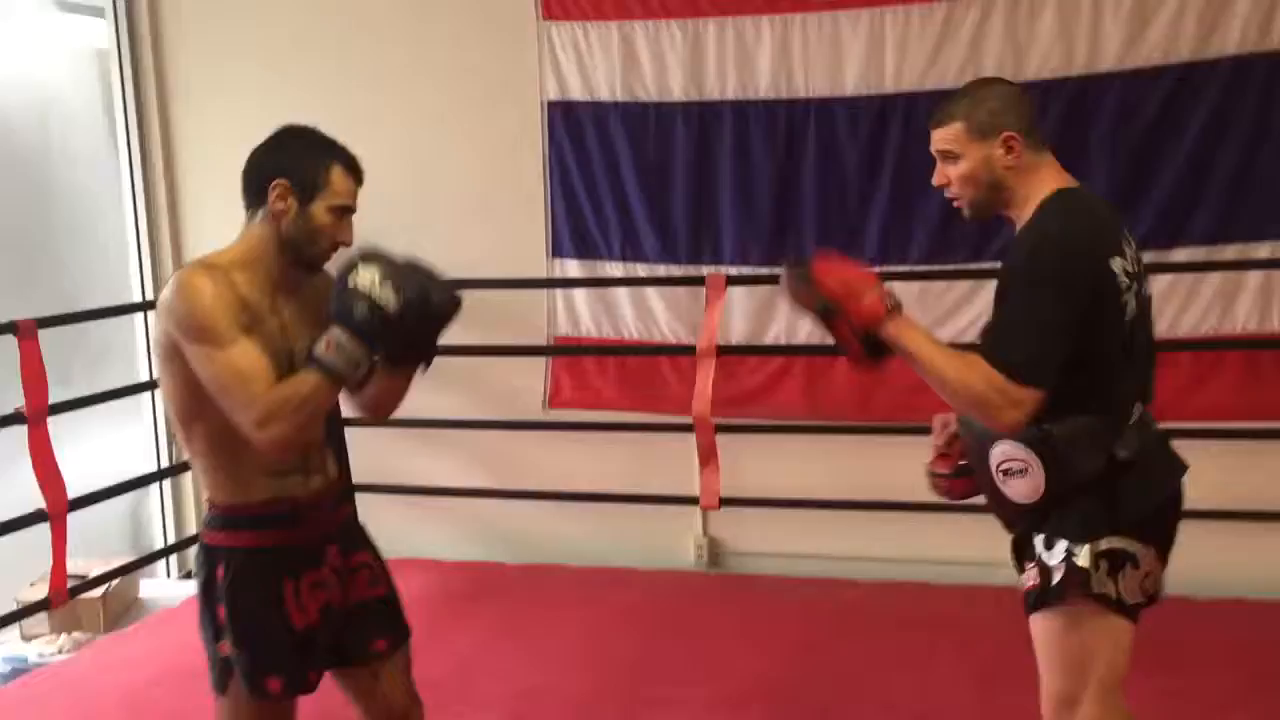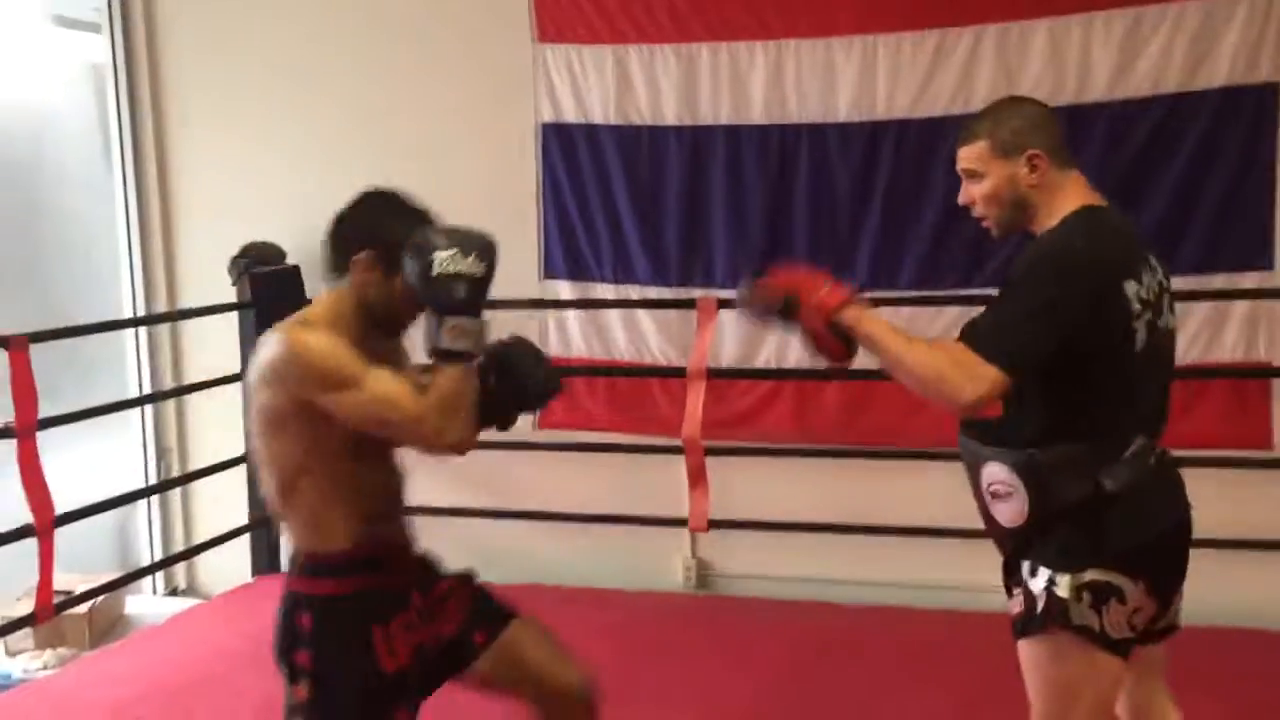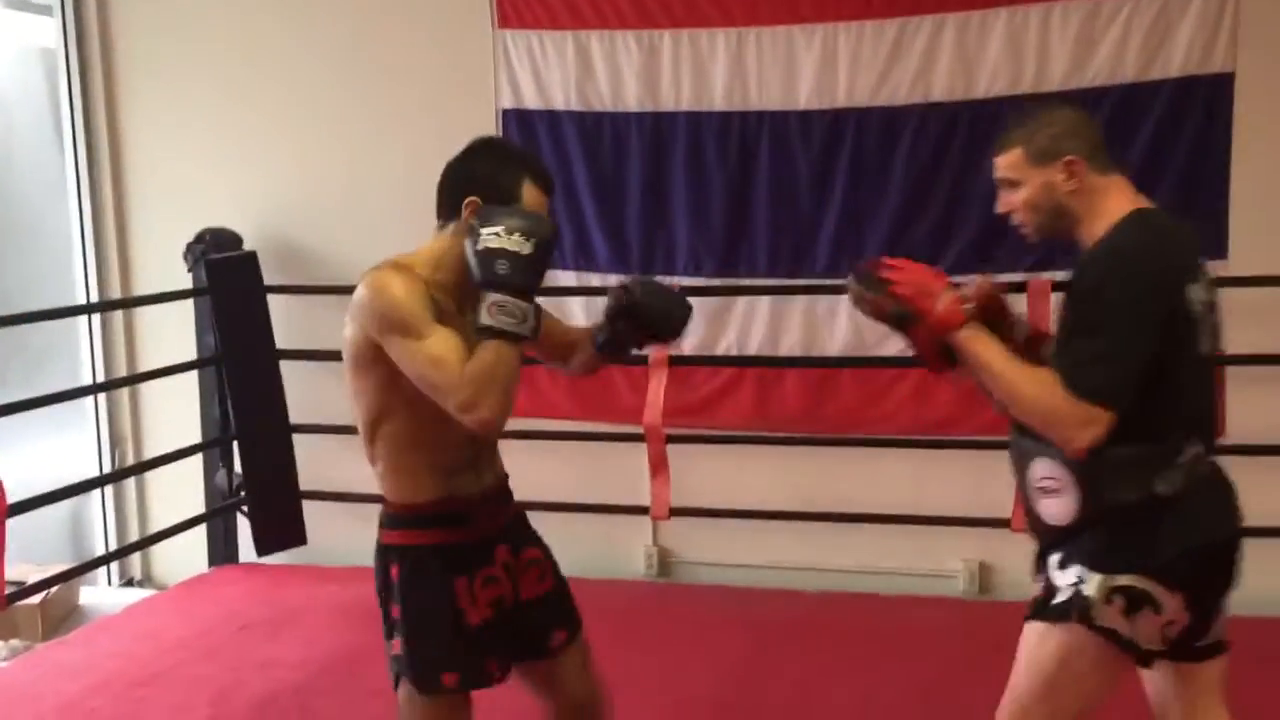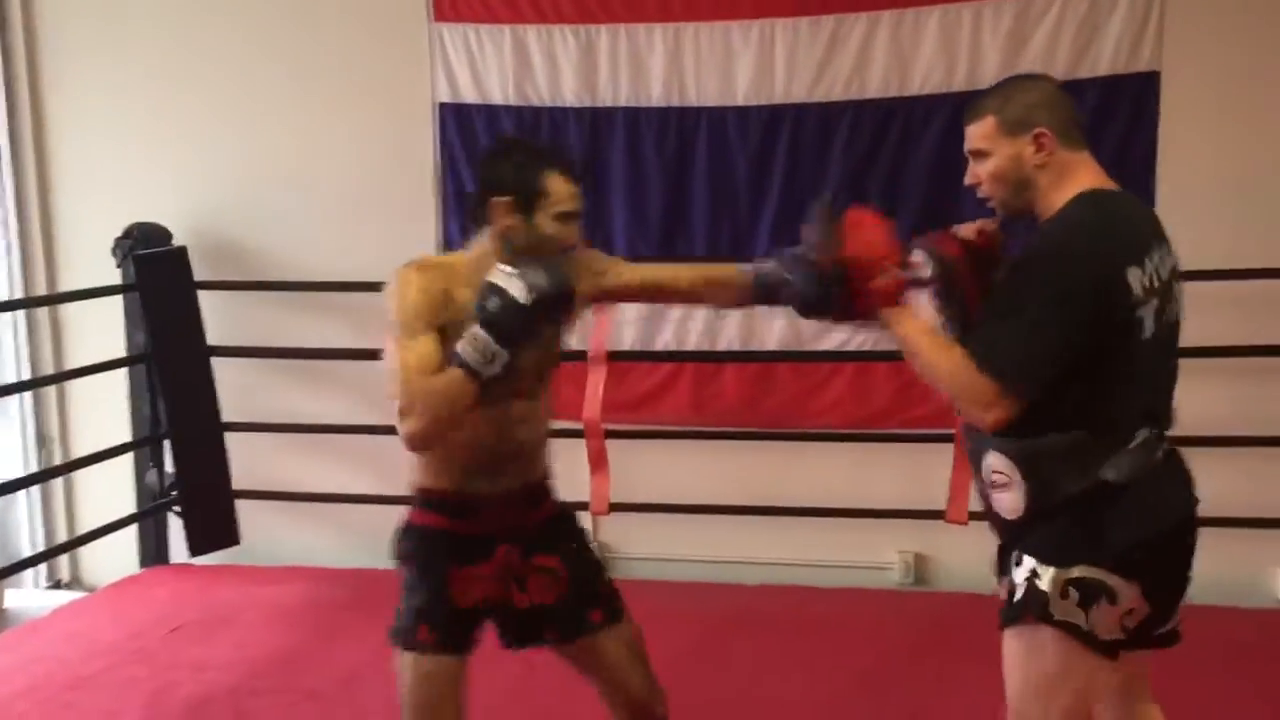
dt=0.5s
person 1, frame 1
left shoulder: (1051, 247)
right shoulder: (1086, 221)
left elbow: (1007, 403)
left wrist: (883, 317)
right wrist: (964, 426)
left hip: (1095, 507)
right hip: (1114, 489)
person 1, frame 2
left shoulder: (1064, 260)
right shoulder: (1113, 242)
left elbow: (968, 384)
left wrist: (844, 309)
right wrist: (1022, 443)
left hip: (1090, 533)
right hip: (1133, 514)
person 1, frame 3
left shoulder: (1123, 268)
right shoulder: (1157, 247)
left elbow: (1076, 425)
left wrist: (957, 323)
right wrist: (999, 327)
left hip: (1129, 543)
right hip: (1180, 526)
person 1, frame 4
left shoulder: (1065, 246)
right shoulder: (1121, 224)
left elbow: (986, 401)
left wrist: (885, 289)
left hip: (1084, 529)
right hip: (1134, 512)
person 2, frame 1
left shoulder: (312, 282)
right shoulder: (199, 292)
left elbow: (373, 402)
right elbow: (269, 428)
left wrist: (409, 341)
right wrist: (350, 332)
left hip: (335, 530)
right hip: (253, 552)
person 2, frame 2
left shoulder: (375, 338)
right shoulder: (301, 349)
left elbow: (436, 418)
right elbow: (442, 432)
left wrist: (497, 390)
right wrist: (457, 316)
left hip: (408, 577)
right hip: (339, 603)
person 2, frame 3
left shoulder: (488, 281)
right shoulder: (389, 292)
left elbow: (572, 356)
right elbow: (479, 408)
left wrist: (618, 329)
right wrist: (511, 295)
left hip: (503, 528)
right hip: (426, 551)
person 2, frame 4
left shoulder: (568, 273)
right shoulder: (420, 286)
left elbow: (680, 282)
right elbow: (419, 426)
left wrist: (772, 277)
right wrist: (492, 331)
left hip: (536, 524)
right hip: (445, 540)
